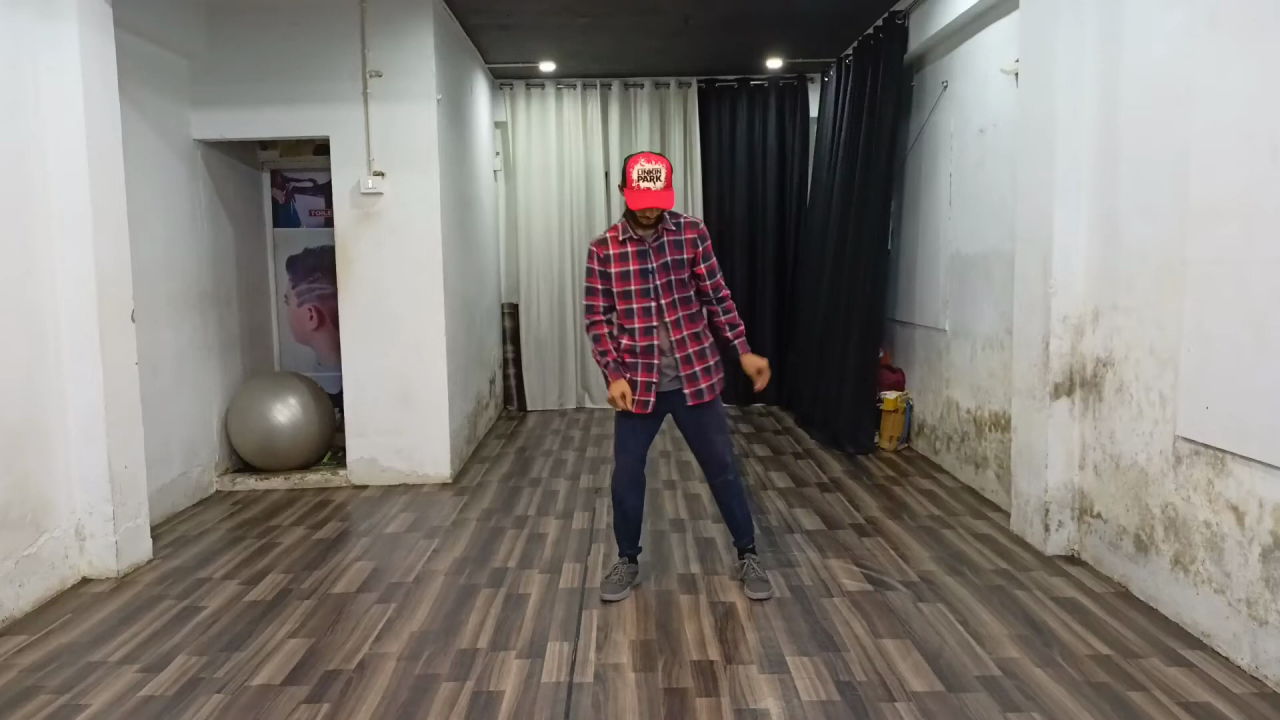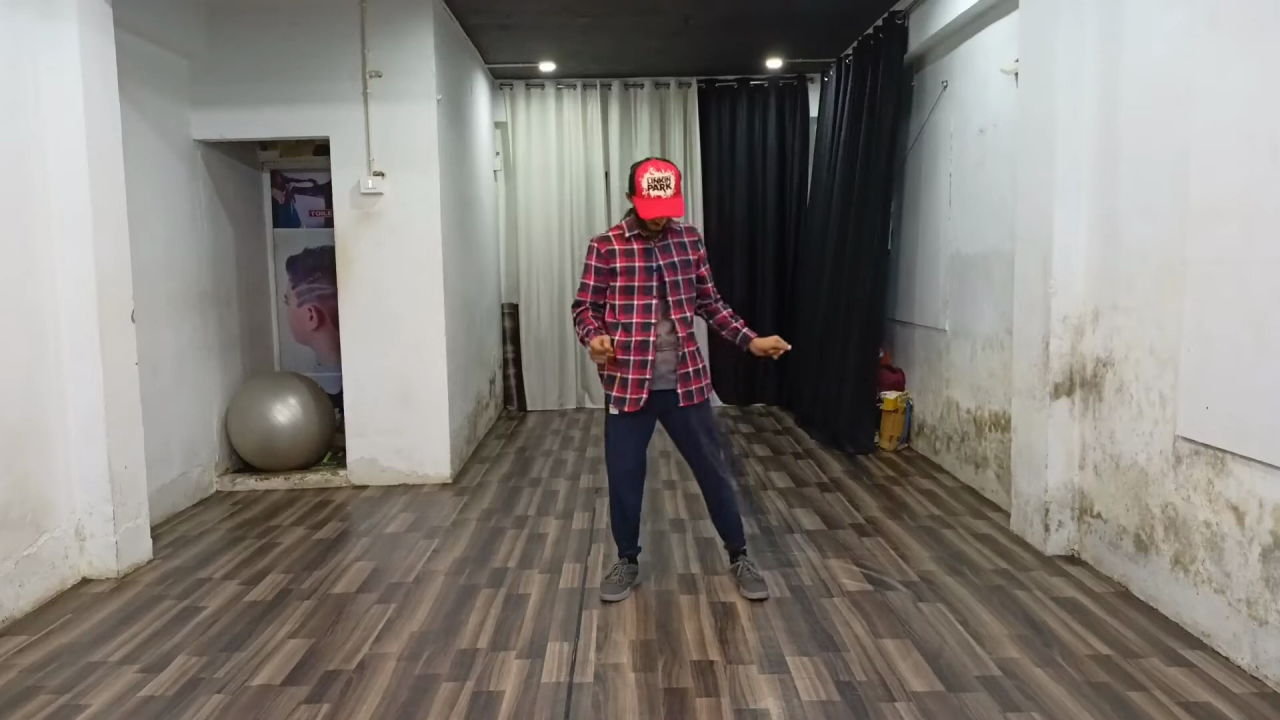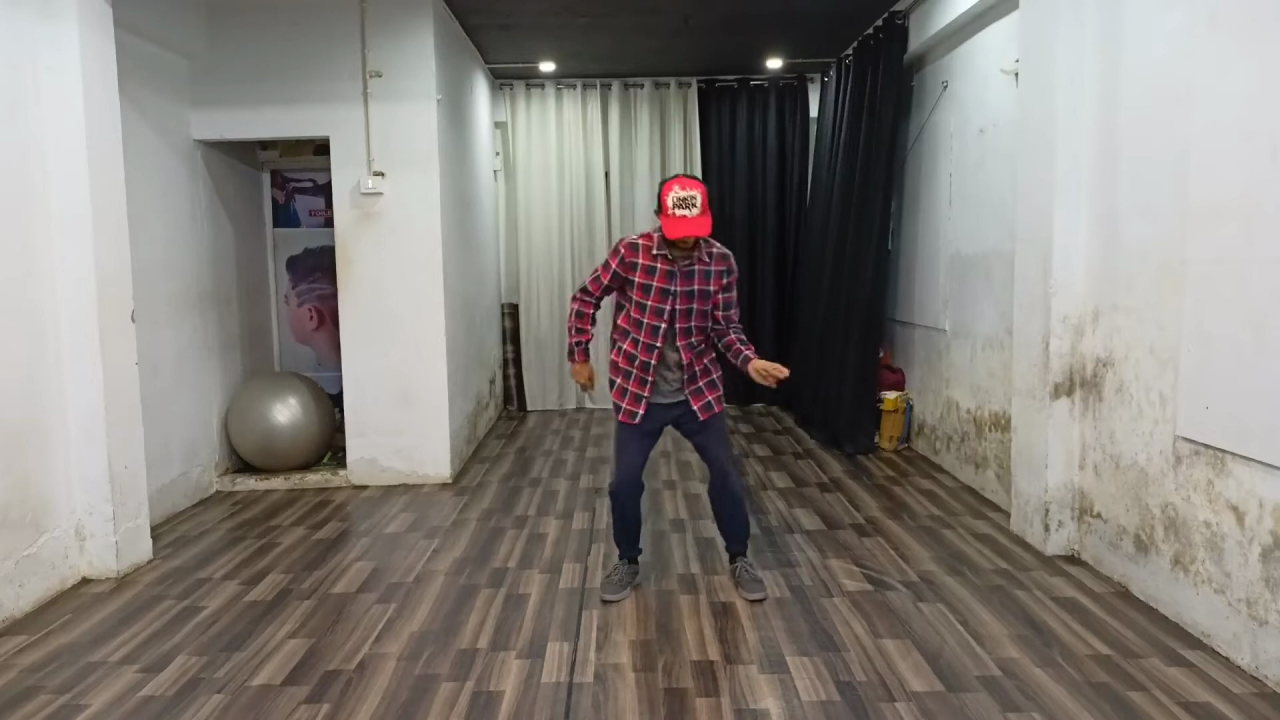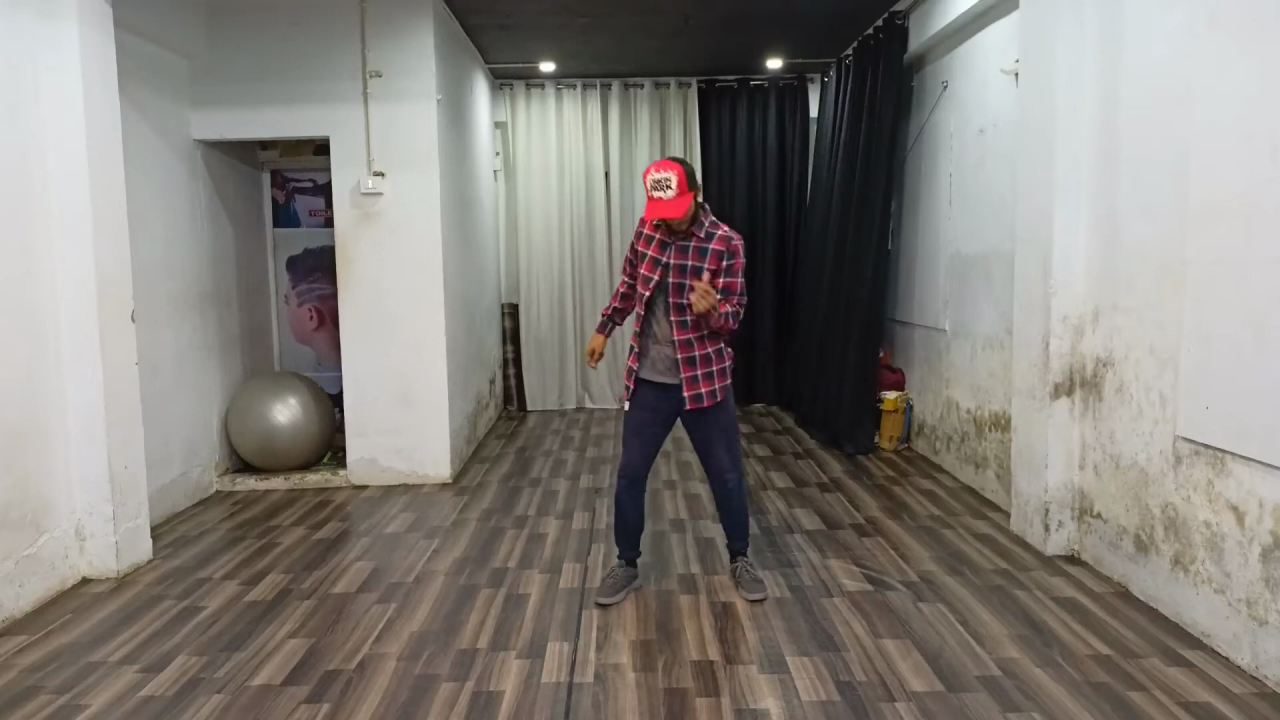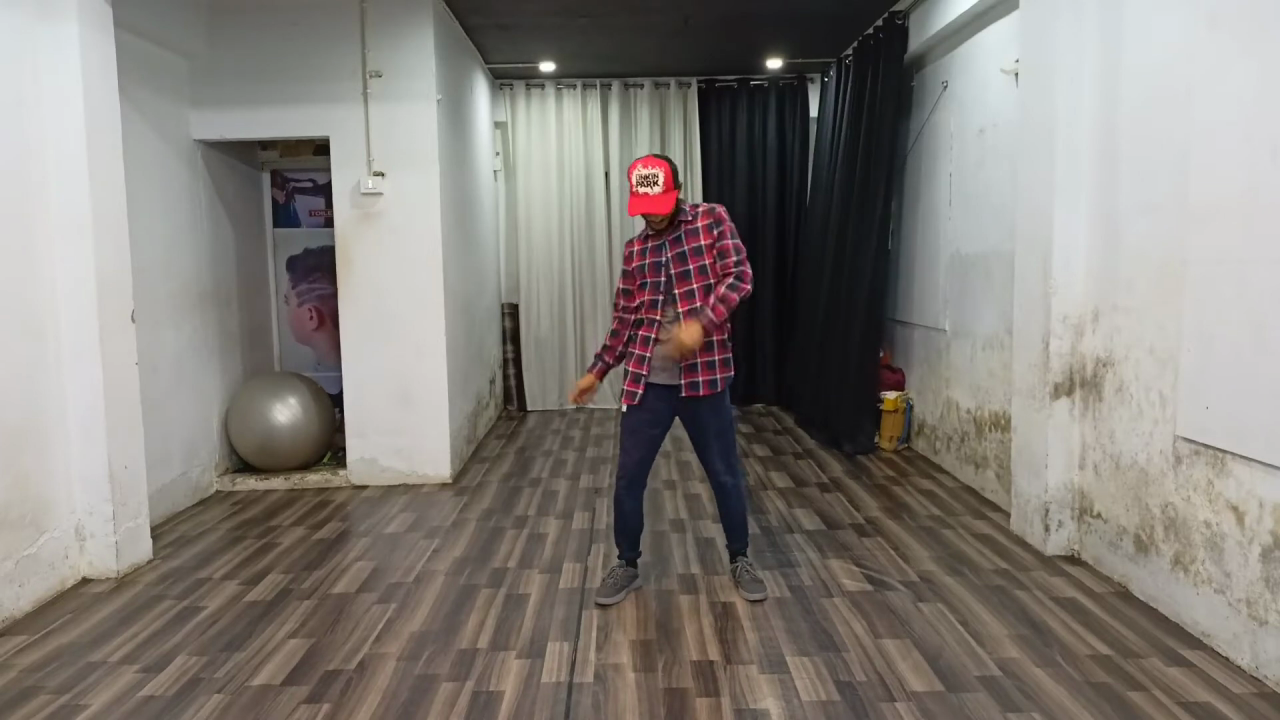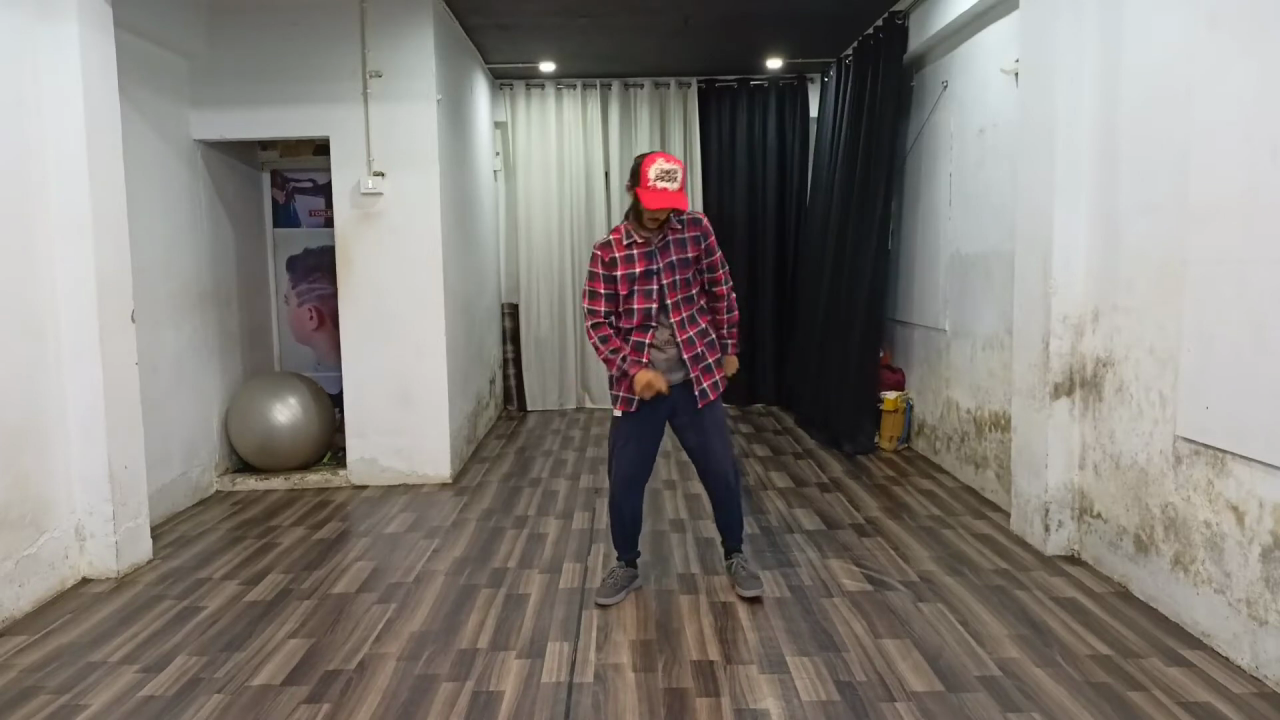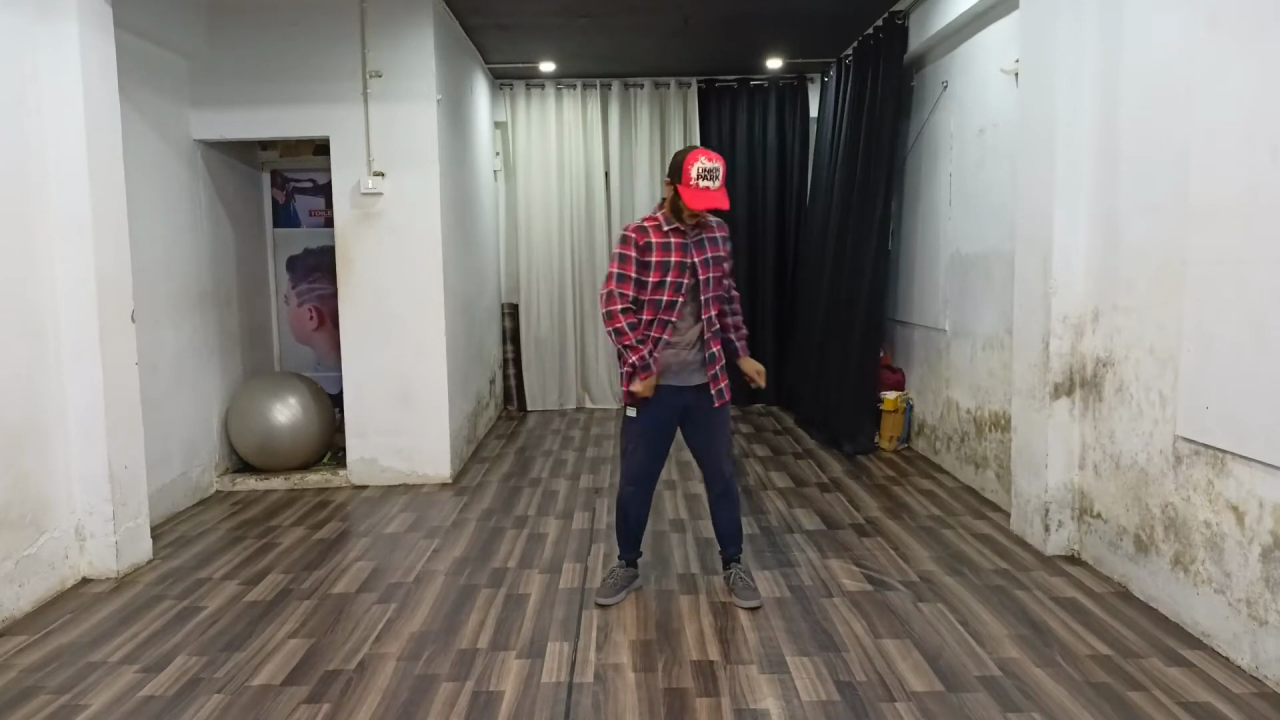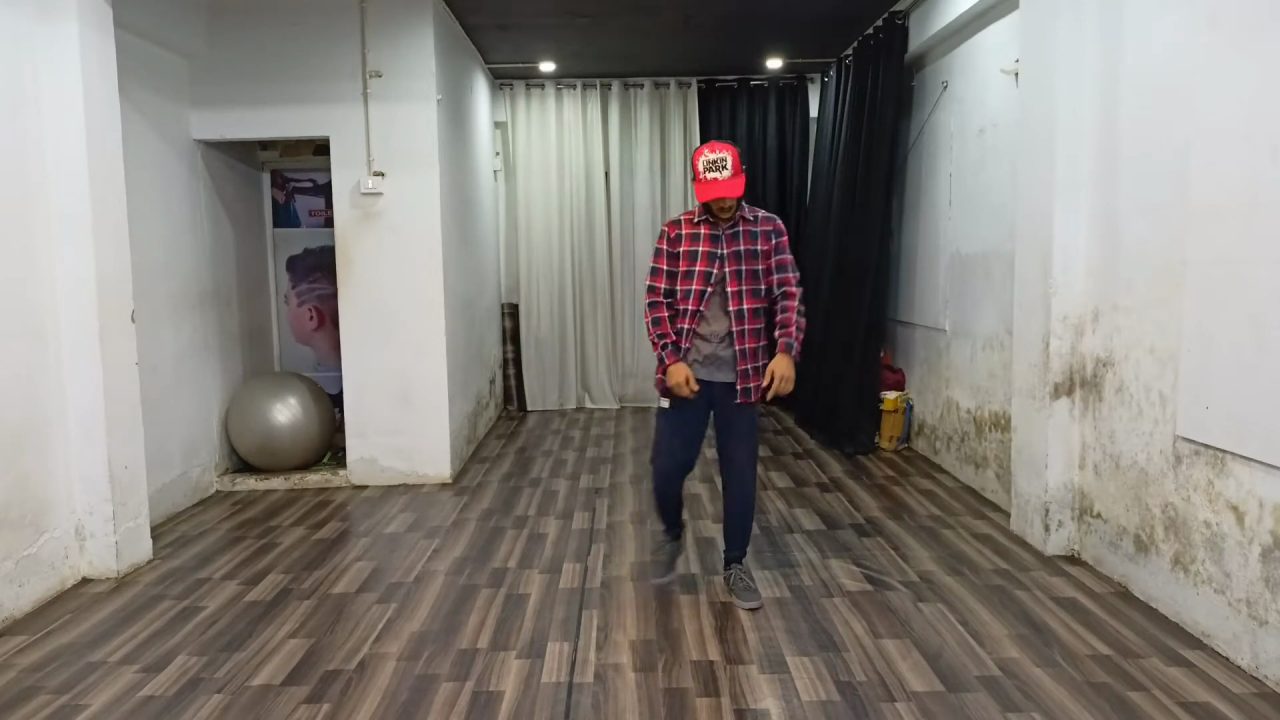
dt=0.4s
person 1, frame 1
left shoulder: (692, 232)
right shoulder: (603, 248)
left elbow: (716, 298)
right elbow: (598, 318)
left wrist: (744, 352)
right wrist: (613, 375)
left hip: (694, 376)
right hip: (637, 382)
left knee: (722, 467)
right knee: (626, 474)
left ankle: (747, 556)
right ankle: (627, 560)
person 1, frame 2
left shoulder: (689, 239)
right shoulder: (606, 246)
left elbow: (709, 302)
right elbow: (584, 307)
left wrist: (751, 341)
right wrist: (595, 337)
left hip: (684, 381)
right hip: (628, 383)
left knee: (713, 469)
right knee: (624, 476)
left ankle: (738, 556)
right ankle: (627, 561)
person 1, frame 3
left shoulder: (720, 261)
right shoulder: (633, 252)
left elbow: (726, 328)
right elbow: (585, 298)
left wrist: (750, 362)
right wrist: (580, 355)
left hip: (698, 390)
right hip: (638, 390)
left knee: (726, 475)
right knee: (625, 482)
left ankle: (739, 559)
right ankle: (628, 561)
person 1, frame 4
left shoulder: (726, 243)
right shoulder: (647, 232)
left elbow: (732, 317)
left wrist: (710, 308)
right wrist: (604, 330)
left hip: (705, 378)
right hip: (648, 379)
left knee: (726, 472)
right knee: (631, 474)
left ankle: (740, 559)
right ankle: (627, 564)
person 1, frame 5
left shoulder: (712, 219)
right shoulder: (635, 248)
left elbow: (739, 278)
right elbow: (626, 318)
left wrist: (700, 323)
right wrist: (596, 372)
left hip: (704, 374)
right hip: (646, 380)
left knee: (726, 473)
right knee: (629, 476)
left ankle: (739, 559)
right ankle: (627, 565)
person 1, frame 6
left shoulder: (696, 229)
right shoulder: (610, 251)
left elbow: (721, 290)
right elbow: (597, 321)
left wrist: (727, 348)
right wrist: (633, 370)
left hip: (697, 377)
right hip: (639, 383)
left knee: (722, 471)
right knee: (625, 480)
left ankle: (735, 555)
right ankle: (626, 565)
person 1, frame 7
left shoulder: (716, 236)
right shoulder: (639, 237)
right elbow: (616, 307)
left wrist: (743, 353)
right wrist: (641, 369)
left hip: (707, 380)
right hip: (654, 383)
left knee: (722, 474)
right knee: (636, 479)
left ankle: (733, 565)
right ankle: (627, 565)
person 1, frame 8
left shoulder: (768, 228)
right shoulder: (677, 232)
left elbow: (787, 294)
right elbow: (657, 299)
left wrist: (785, 352)
right wrist: (670, 359)
left hip: (743, 374)
right hip: (687, 373)
left knee: (740, 474)
right knee: (668, 466)
left ankle: (734, 564)
right ankle: (672, 536)
